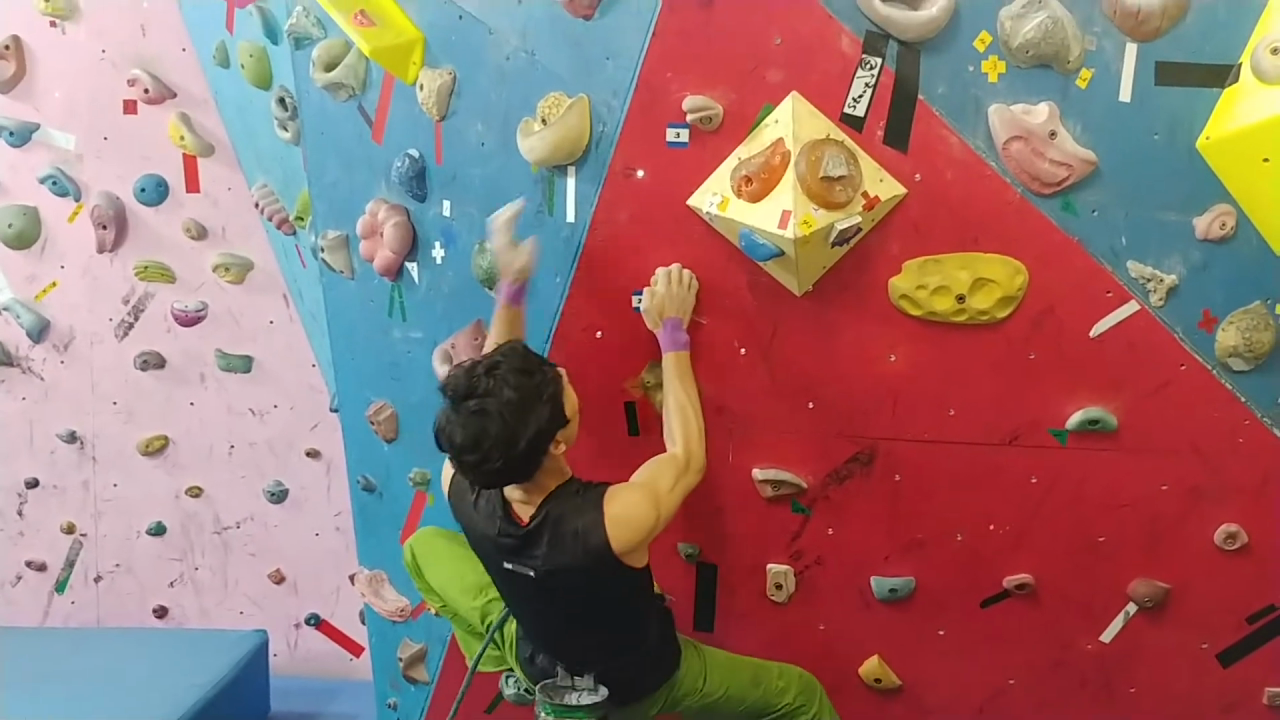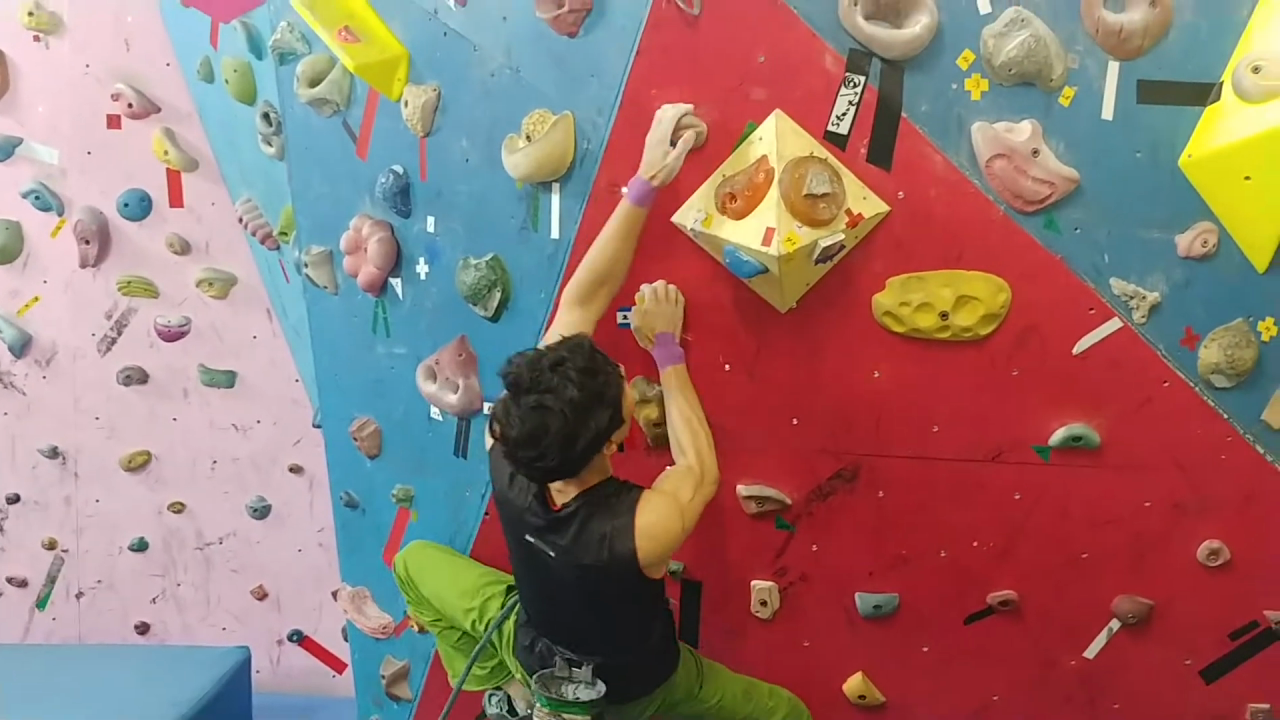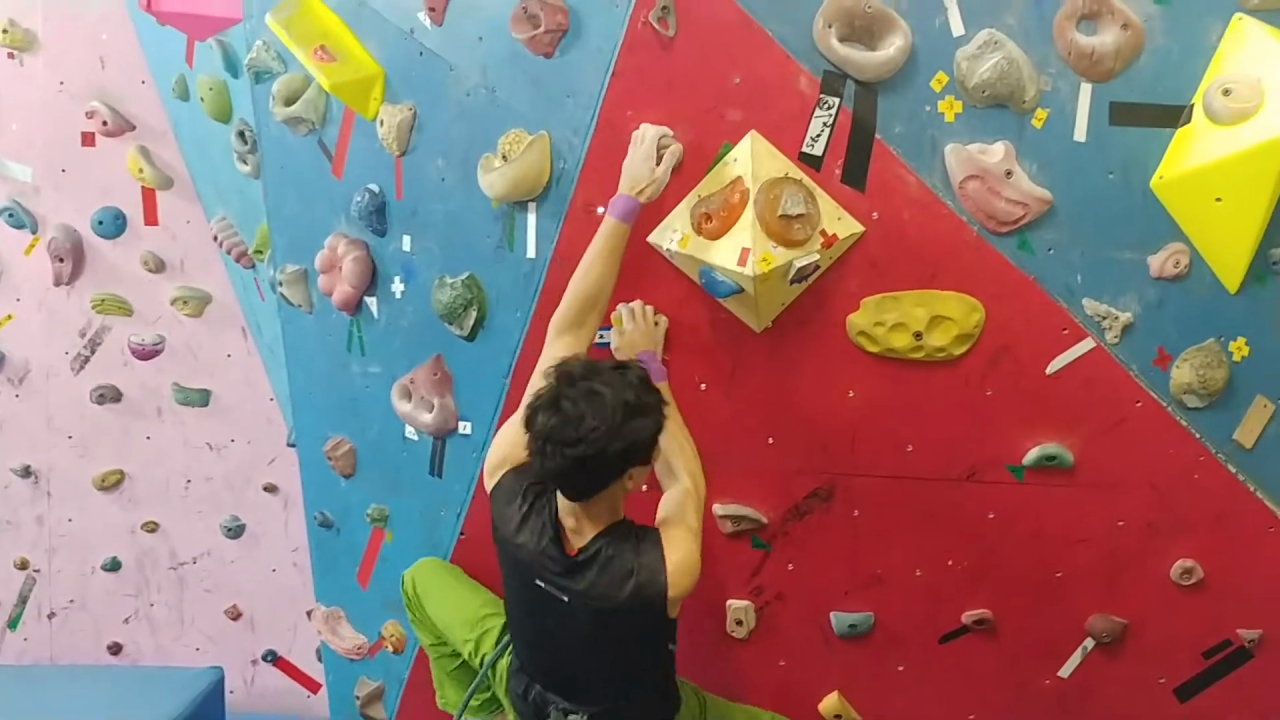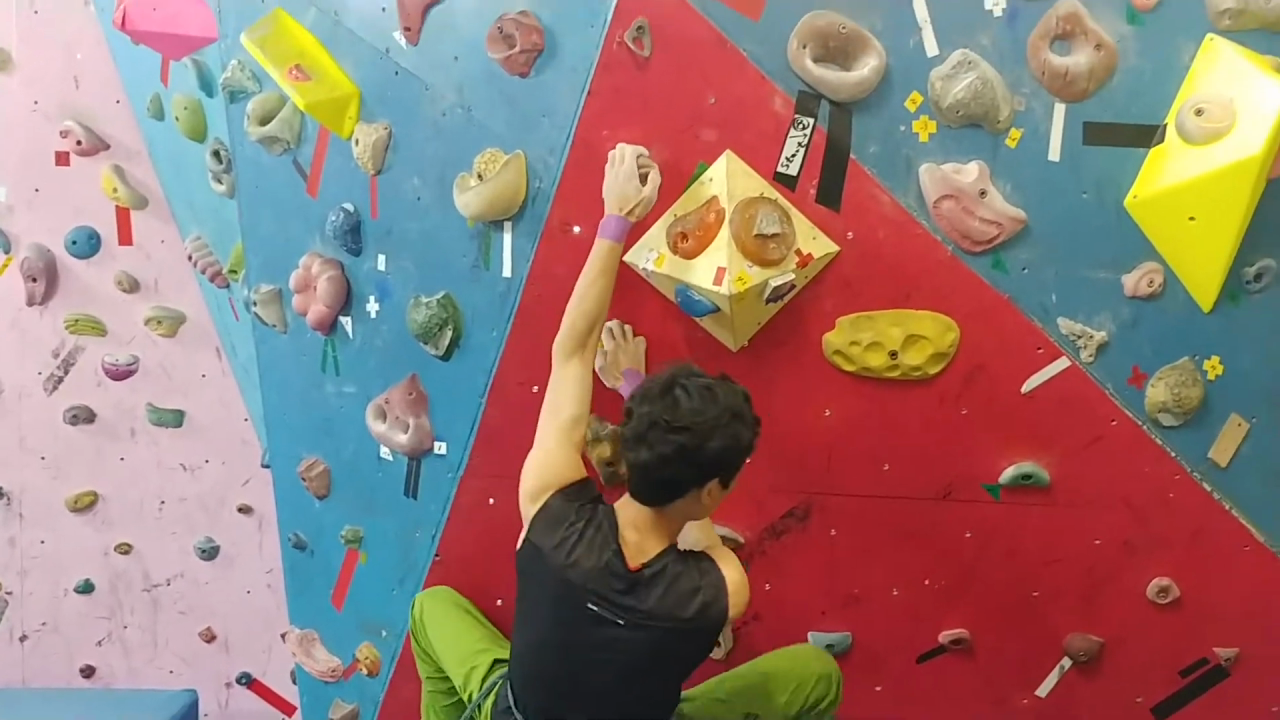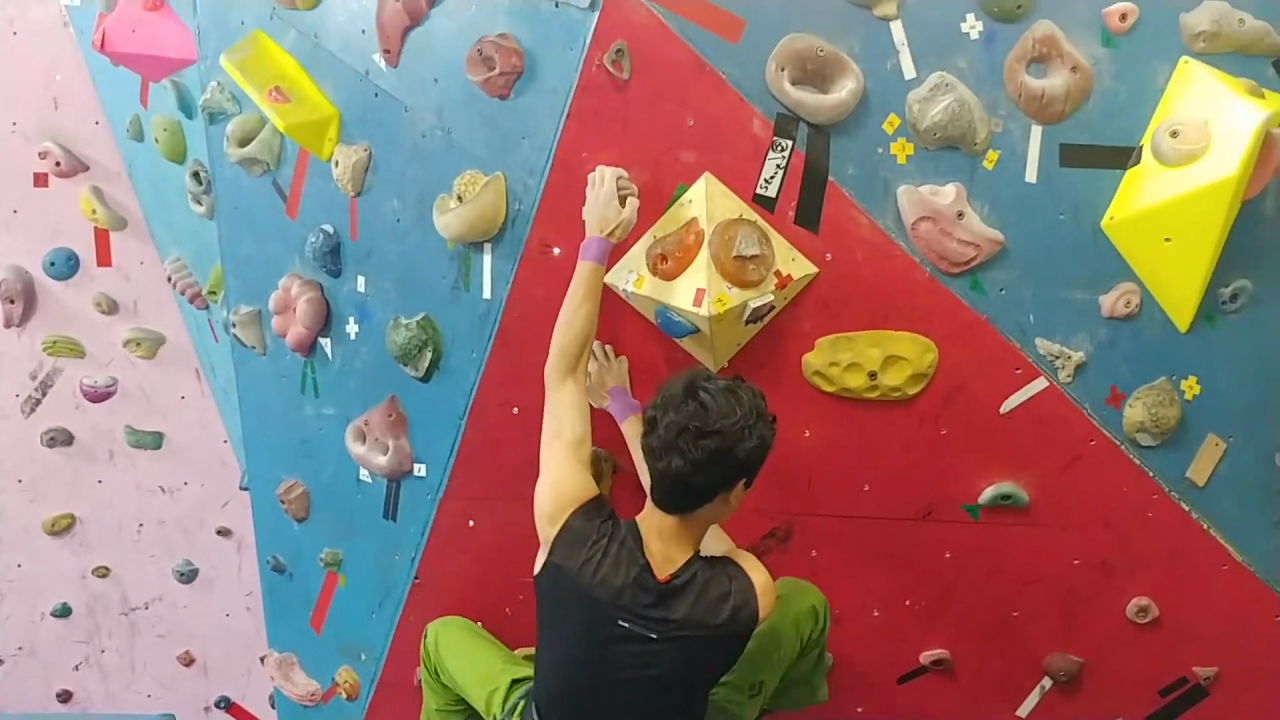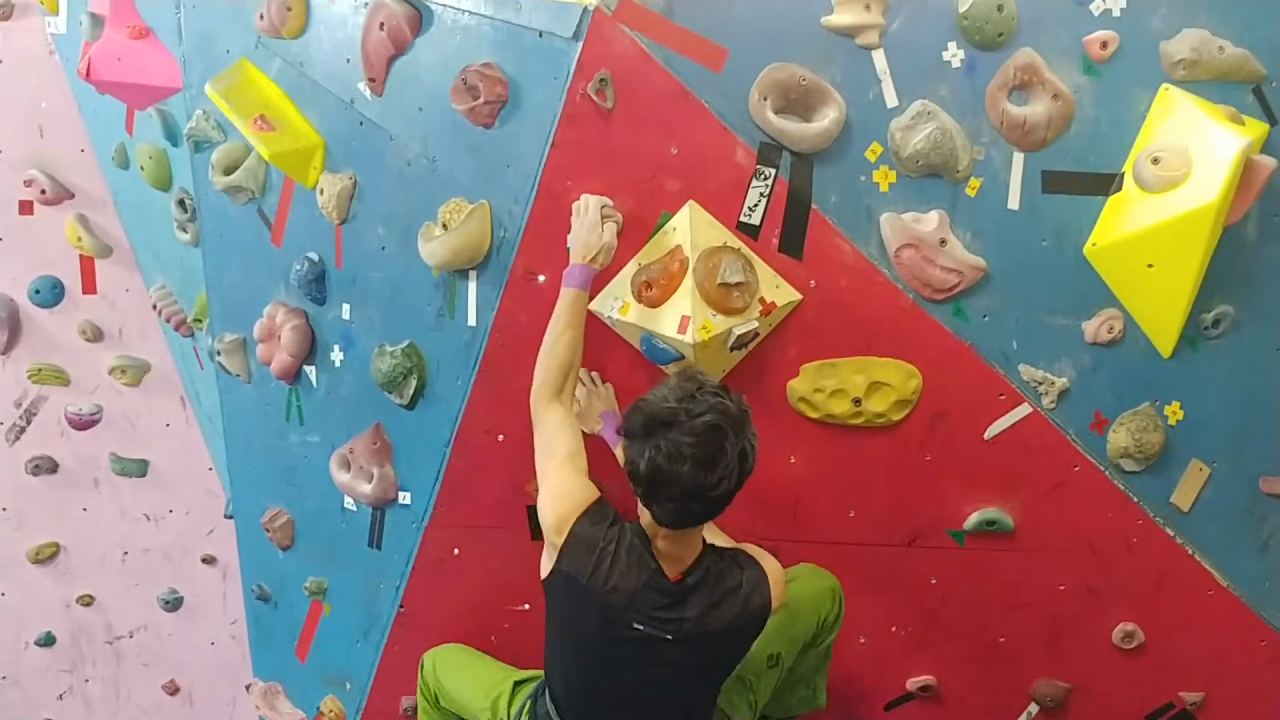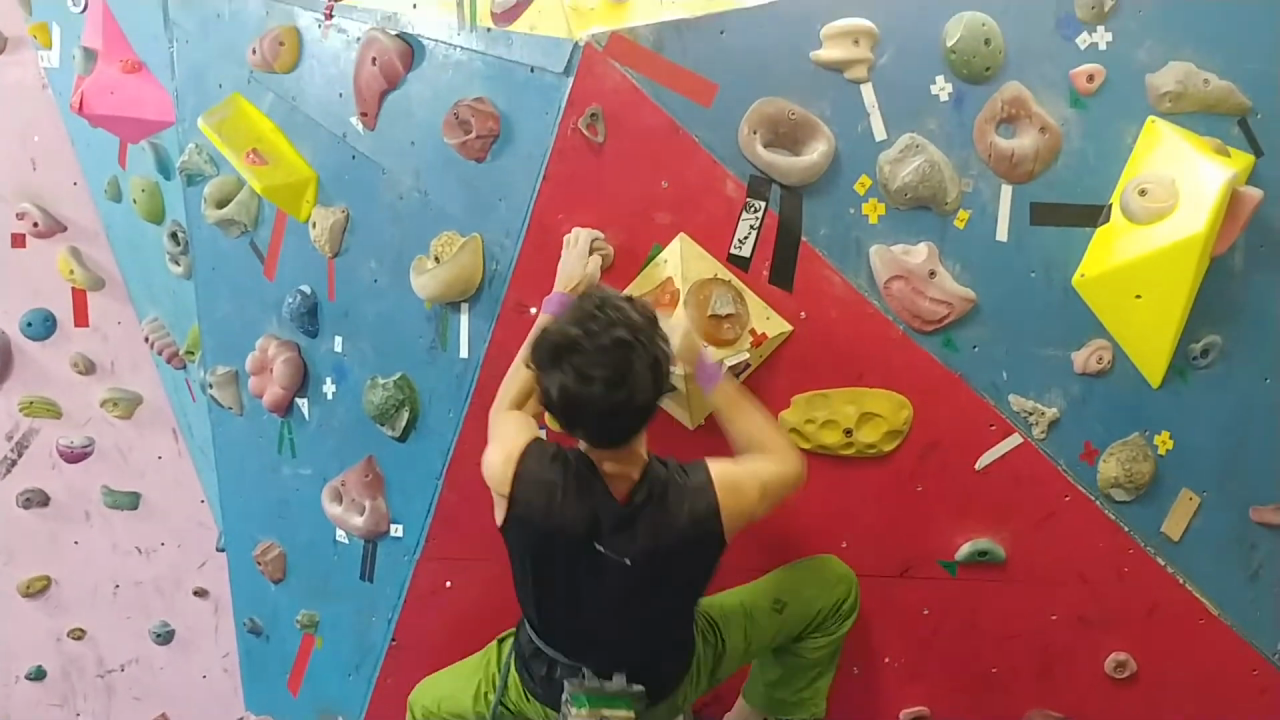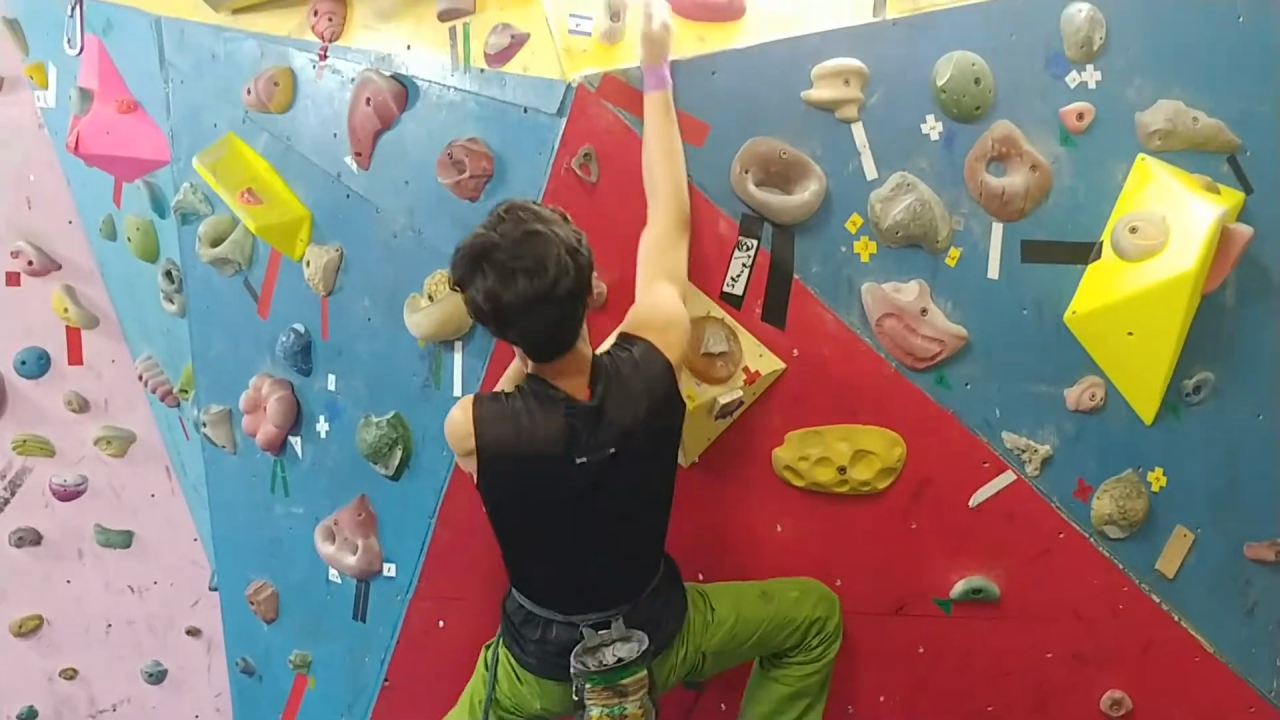
dt=0.3s
person 1, frame 1
left shoulder: (467, 488)
right shoulder: (613, 520)
left elbow: (493, 378)
right elbow: (688, 459)
left wrist: (509, 288)
right wrist: (673, 333)
left hip: (541, 669)
left knee: (425, 550)
person 1, frame 2
left shoulder: (508, 449)
right shoulder: (645, 526)
left elbow: (579, 302)
right elbow: (701, 473)
left wrist: (645, 183)
right wrist: (665, 348)
left hip: (536, 659)
left knee: (416, 564)
person 1, frame 3
left shoulder: (509, 482)
right shoulder: (668, 567)
left elbow: (567, 331)
right elbow: (688, 489)
left wrist: (629, 201)
right wrist: (650, 365)
left knee: (426, 580)
person 1, frame 4
left shoulder: (549, 507)
right shoulder: (722, 589)
left elbow: (570, 354)
right elbow: (690, 523)
left wrist: (617, 219)
right wrist: (634, 382)
left knee: (433, 609)
person 1, frame 5
left shoulder: (570, 531)
right shoulder: (750, 595)
left elbow: (562, 375)
right elbow: (698, 515)
left wrist: (597, 241)
right wrist: (622, 404)
left knee: (444, 639)
right knee: (805, 602)
person 1, frame 6
left shoulder: (576, 534)
right shoulder: (760, 586)
left elbow: (547, 398)
right elbow: (688, 509)
left wrist: (581, 267)
right wrist: (613, 427)
left knee: (439, 669)
right knee: (818, 593)
person 1, frame 7
left shoulder: (516, 473)
right shoulder: (707, 497)
left elbow: (505, 407)
right elbow: (788, 461)
left wrist: (562, 290)
right wrist: (705, 370)
right knee: (830, 584)
person 1, frame 8
left shoulder: (471, 428)
right shoulder: (652, 367)
right elbow: (671, 210)
left wrist: (524, 343)
right wrist: (655, 71)
right hip: (657, 641)
right knee: (815, 613)
